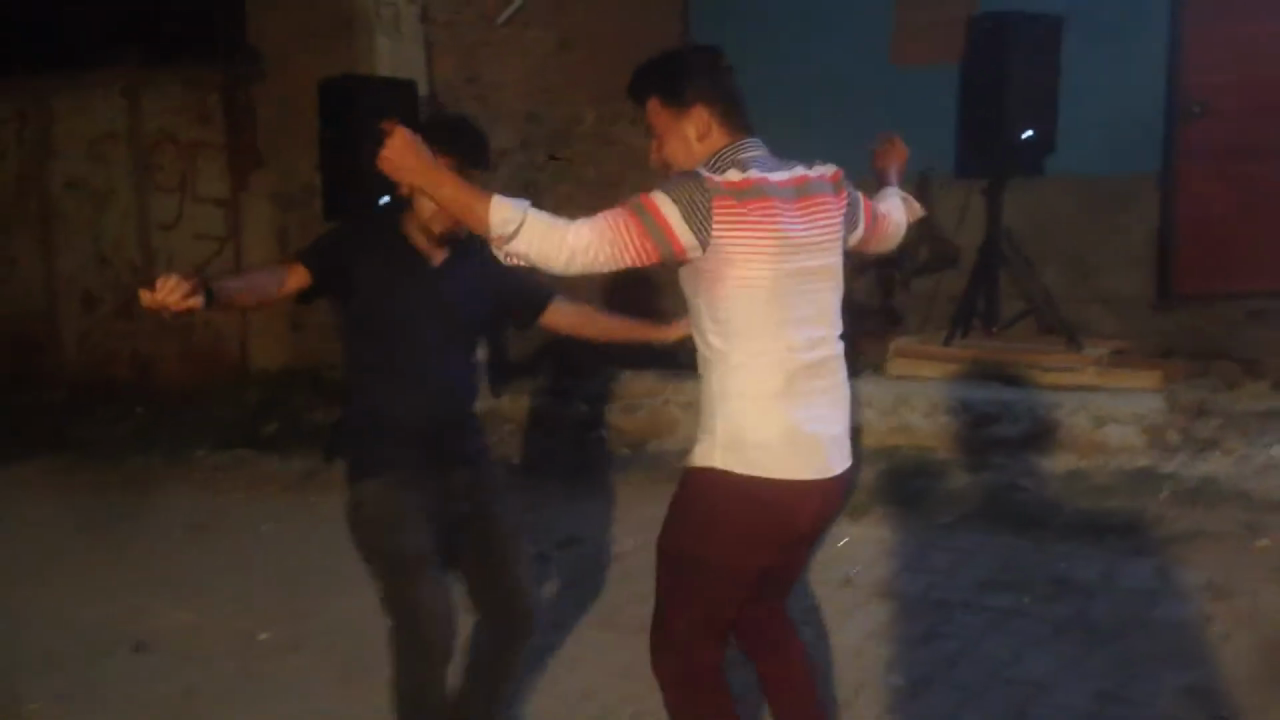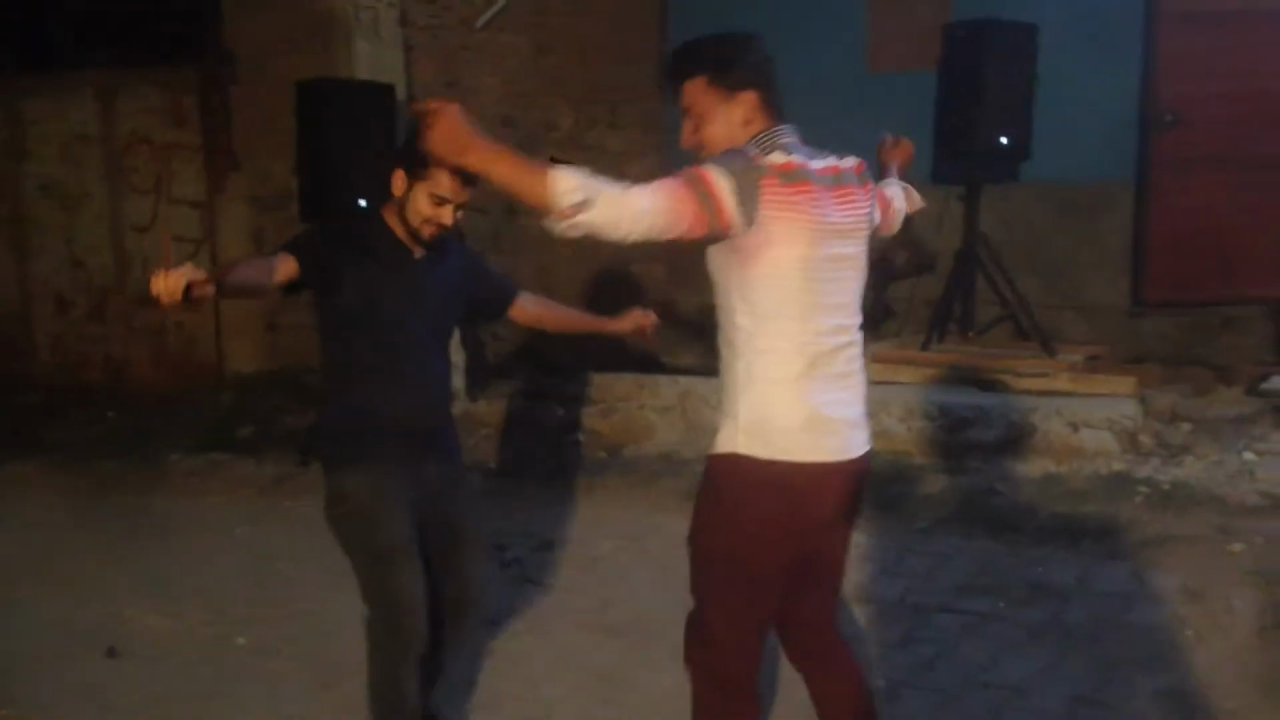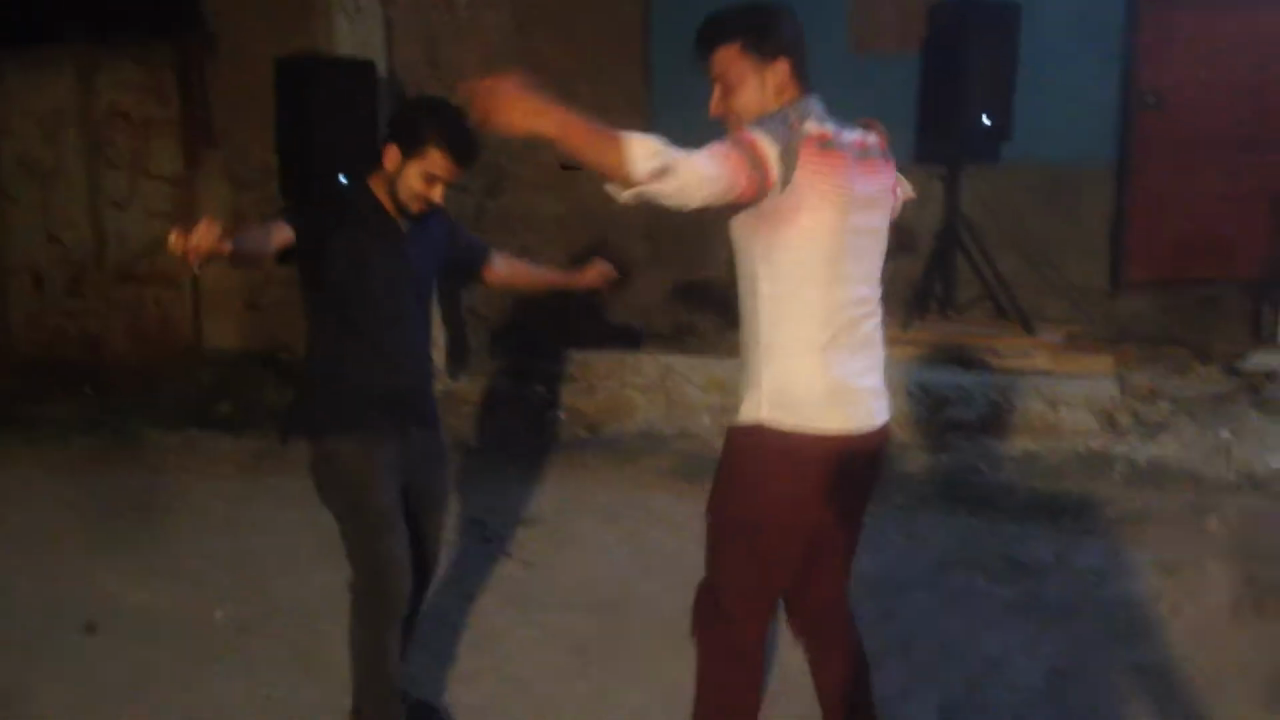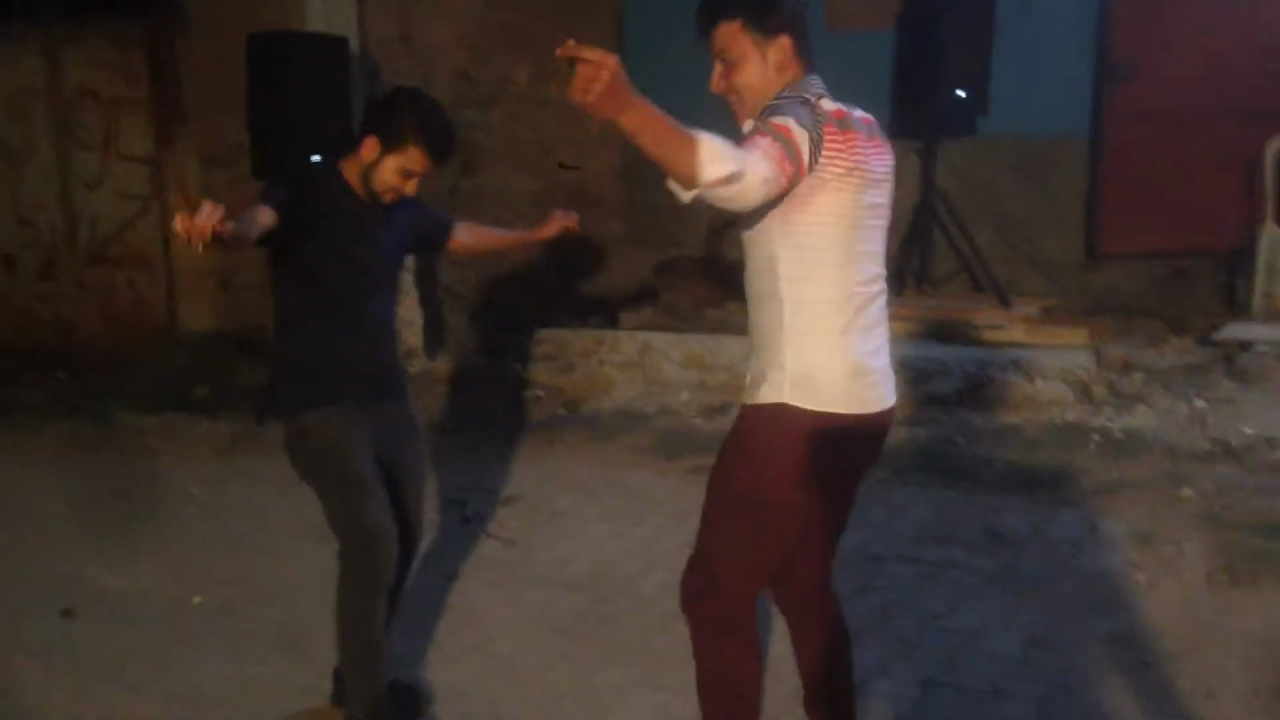
dt=0.2s
person 1, frame 1
left shoulder: (703, 200)
right shoulder: (824, 188)
left elbow: (565, 244)
right elbow: (887, 227)
left wrist: (426, 174)
right wrist: (891, 178)
left hip: (742, 475)
right hip: (823, 467)
left knee: (684, 647)
right knee: (761, 614)
person 1, frame 2
left shoulder: (745, 178)
right shoulder: (848, 180)
left elbow: (623, 210)
right elbow: (889, 210)
left wrist: (476, 152)
right wrist: (894, 174)
left hip: (764, 462)
right hip: (840, 457)
left knee: (721, 648)
right knee: (811, 626)
person 1, frame 3
left shoulder: (783, 144)
right shoulder: (866, 154)
left elbow: (684, 174)
left wrist: (550, 119)
left hip: (787, 431)
right hip: (859, 428)
left knee: (730, 619)
right knee: (822, 608)
person 1, frame 4
left shoulder: (802, 123)
right shoulder: (862, 132)
left elbow: (734, 175)
left wrist: (623, 105)
left hip: (800, 408)
right hip: (862, 404)
left knee: (716, 592)
right knee: (804, 587)
person 2, frame 1
left shoulder: (484, 265)
right shoulder: (360, 249)
left elbow: (561, 314)
right elbow: (282, 279)
left wrist: (659, 332)
right wrist: (208, 294)
left hip: (466, 469)
right hip: (389, 480)
left knee: (513, 608)
right knee: (426, 630)
person 2, frame 2
left shoulder: (455, 261)
right shoulder: (340, 246)
left elbow: (525, 306)
right elbow: (274, 269)
left wrist: (611, 325)
right wrist: (211, 283)
left hip: (439, 461)
right hip: (365, 469)
left knee: (458, 603)
right knee: (403, 618)
person 2, frame 3
left shoulder: (434, 229)
right shoulder: (330, 219)
left elbow: (497, 266)
right elbow: (272, 237)
left wrist: (575, 279)
right wrist: (227, 245)
left hip: (418, 427)
right hip: (350, 434)
left knee: (417, 572)
right knee: (385, 580)
person 2, frame 4
left shoulder: (399, 210)
right shoulder: (304, 197)
left elbow: (460, 235)
right elbow: (257, 219)
left wrist: (535, 235)
right wrist: (223, 226)
left hip: (387, 399)
right hip: (321, 407)
left knee: (401, 543)
right knee: (372, 548)
